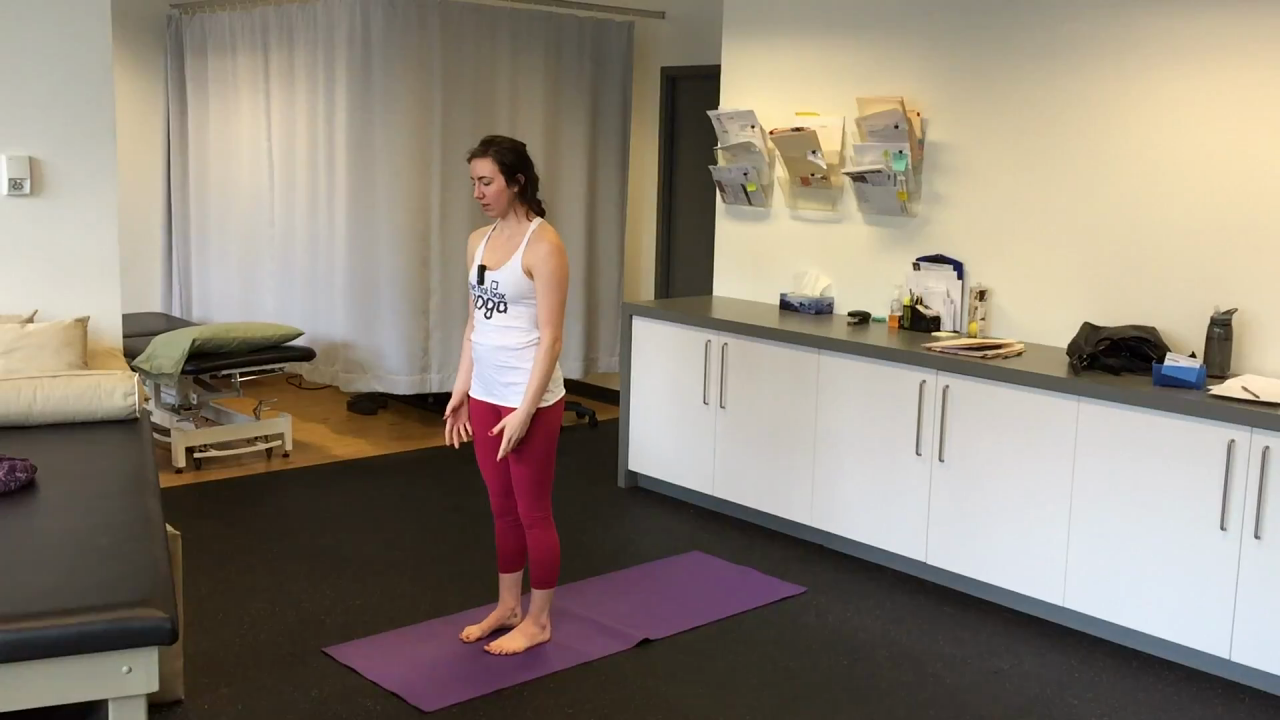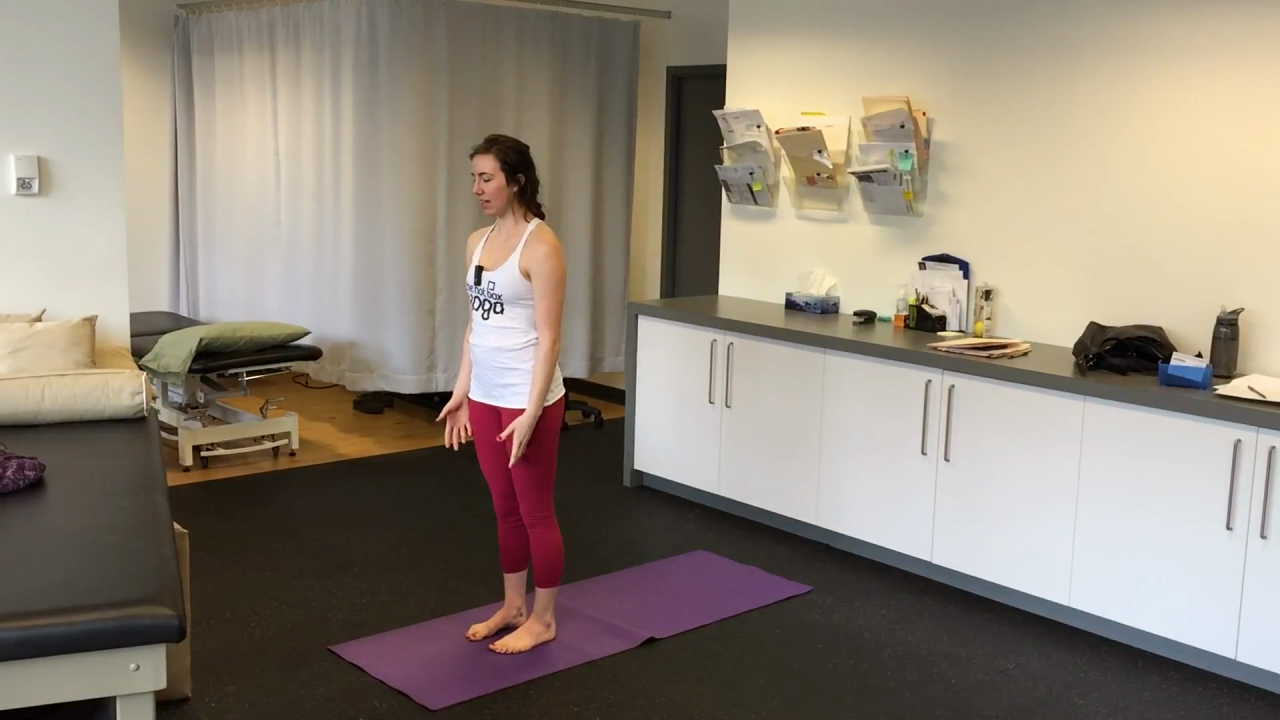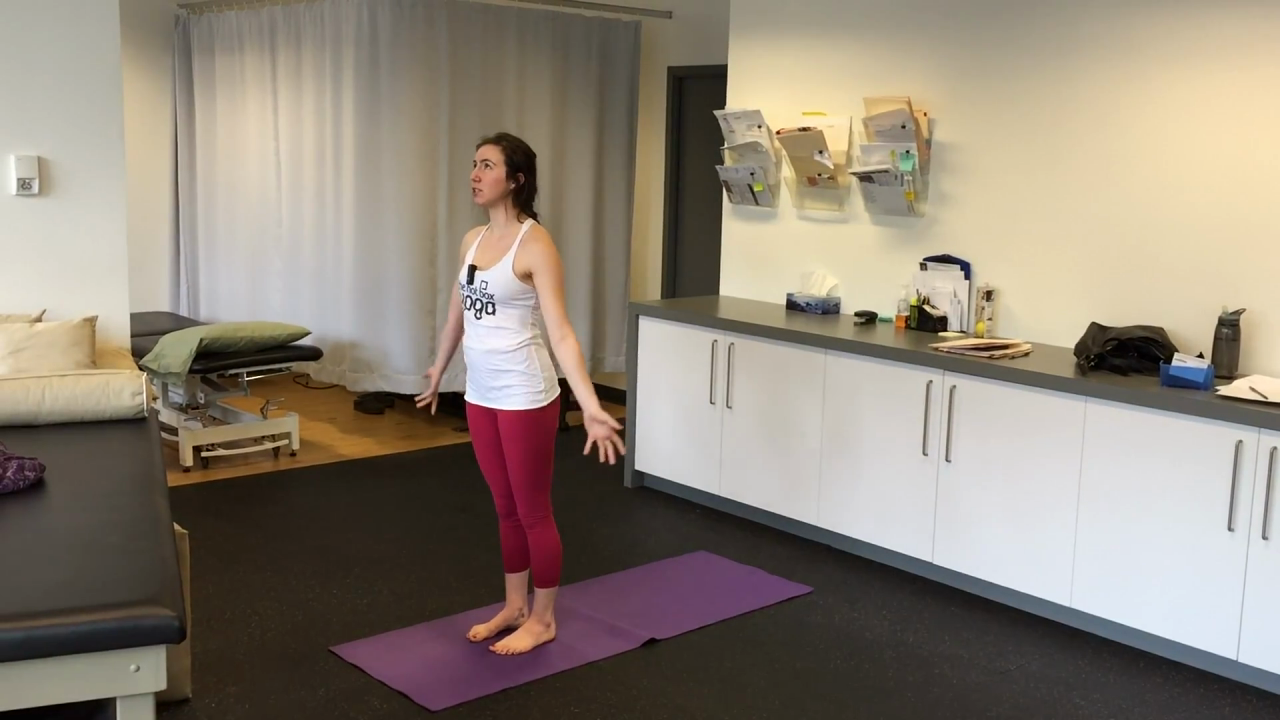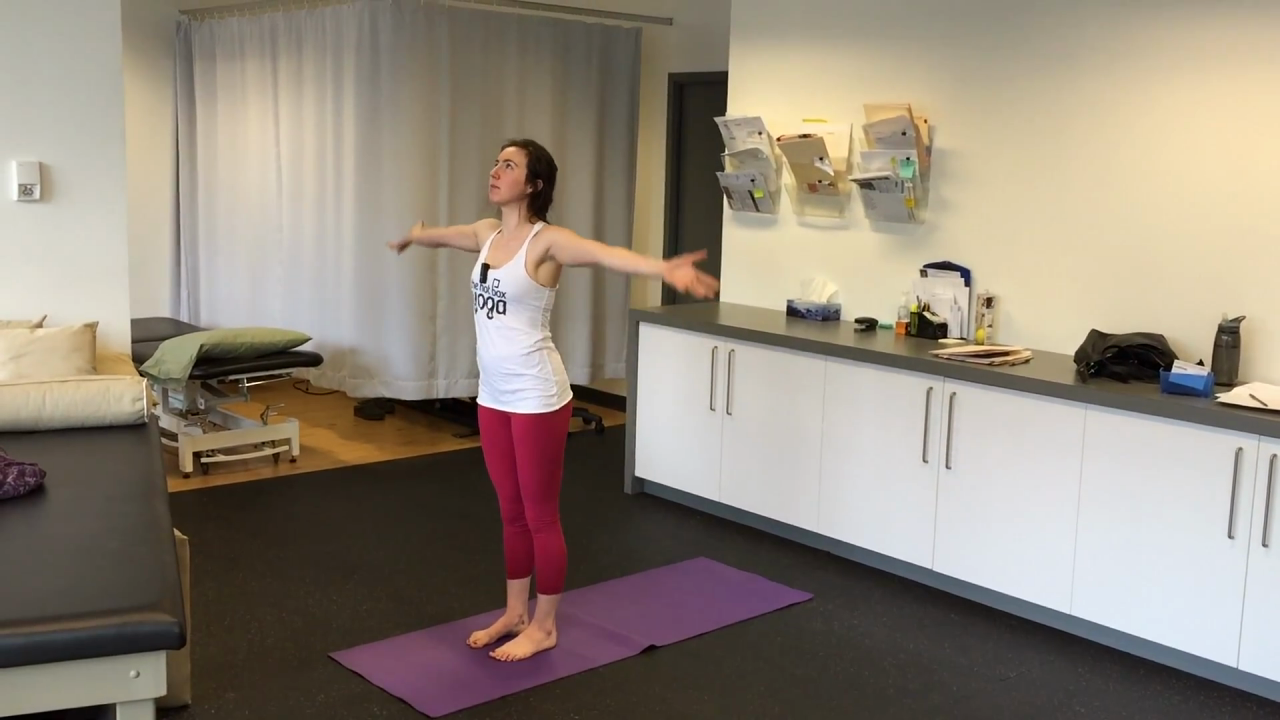
dt=0.5s
person 1, frame 1
left shoulder: (544, 244)
right shoulder: (478, 240)
left elbow: (550, 337)
left wrist: (526, 409)
right wrist: (461, 389)
left hip: (529, 396)
right hip: (486, 394)
left knee: (533, 512)
right knee: (502, 509)
left ankle: (538, 620)
right ankle: (507, 607)
person 1, frame 2
left shoulder: (542, 245)
right shoulder: (478, 242)
left elbow: (548, 337)
left wrist: (532, 413)
right wrist: (462, 391)
left hip: (526, 397)
right hip: (487, 395)
left knee: (535, 512)
right knee: (505, 509)
left ankle: (543, 619)
right ankle: (513, 606)
person 1, frame 3
left shoulder: (535, 244)
right shoulder: (472, 240)
left elbow: (560, 331)
left wrist: (590, 407)
right wrist: (438, 368)
left hip: (523, 397)
right hip: (480, 395)
left knee: (533, 512)
right knee: (505, 509)
left ankle: (543, 619)
right ankle: (514, 606)
person 1, frame 4
left shoulder: (547, 241)
right shoulder: (486, 234)
left elbow: (604, 252)
right elbow: (444, 233)
left wrist: (662, 269)
right wrist: (413, 236)
left hip: (536, 398)
right hip: (494, 397)
left knee: (540, 516)
right knee: (511, 513)
left ankle: (544, 625)
right ankle: (514, 613)
